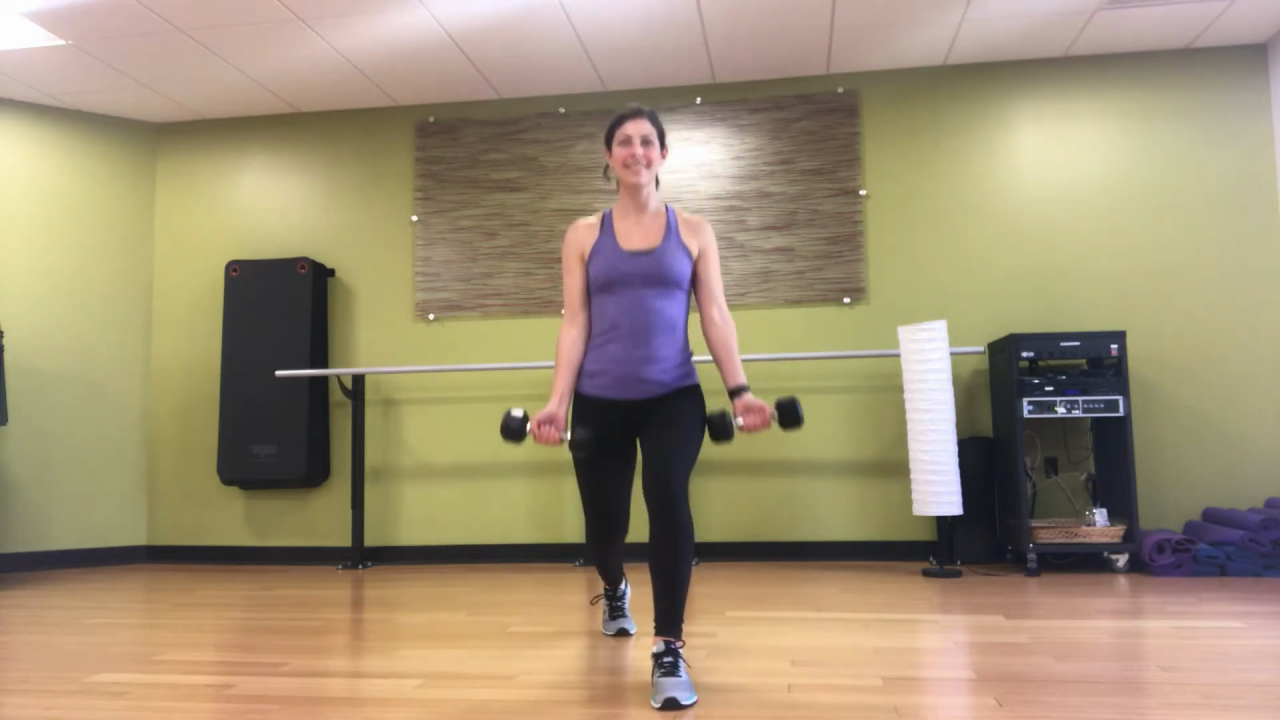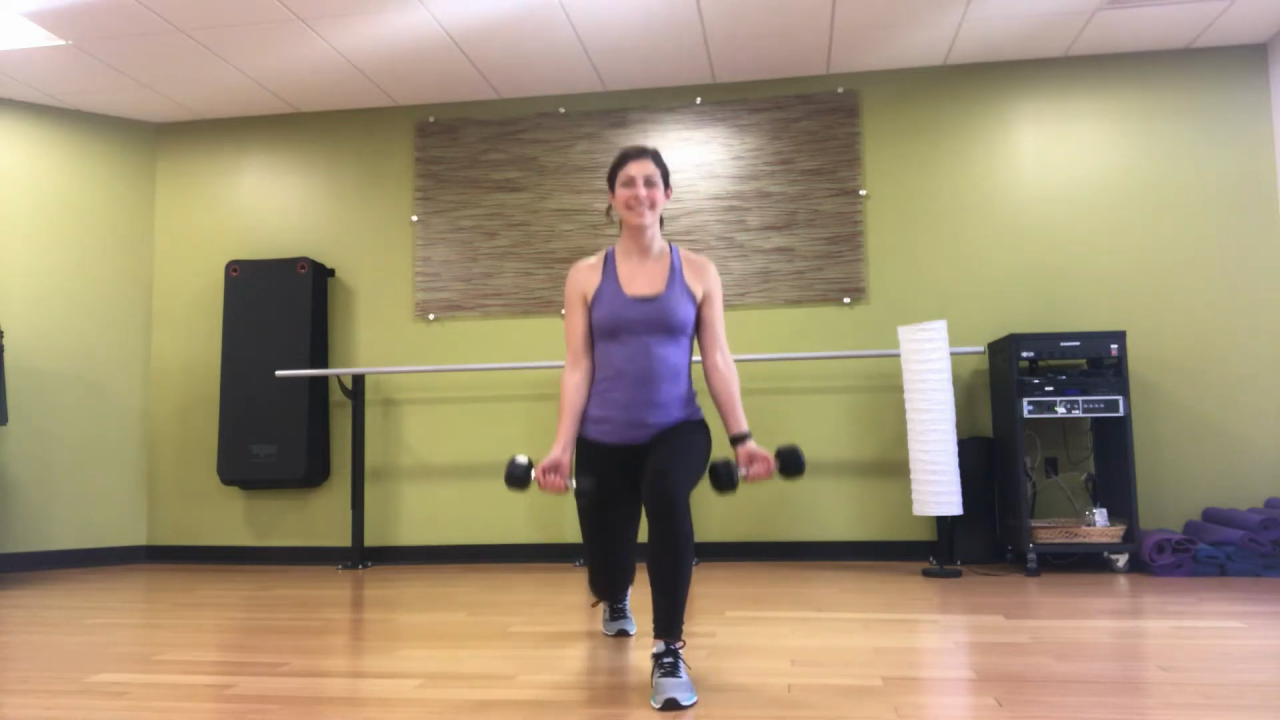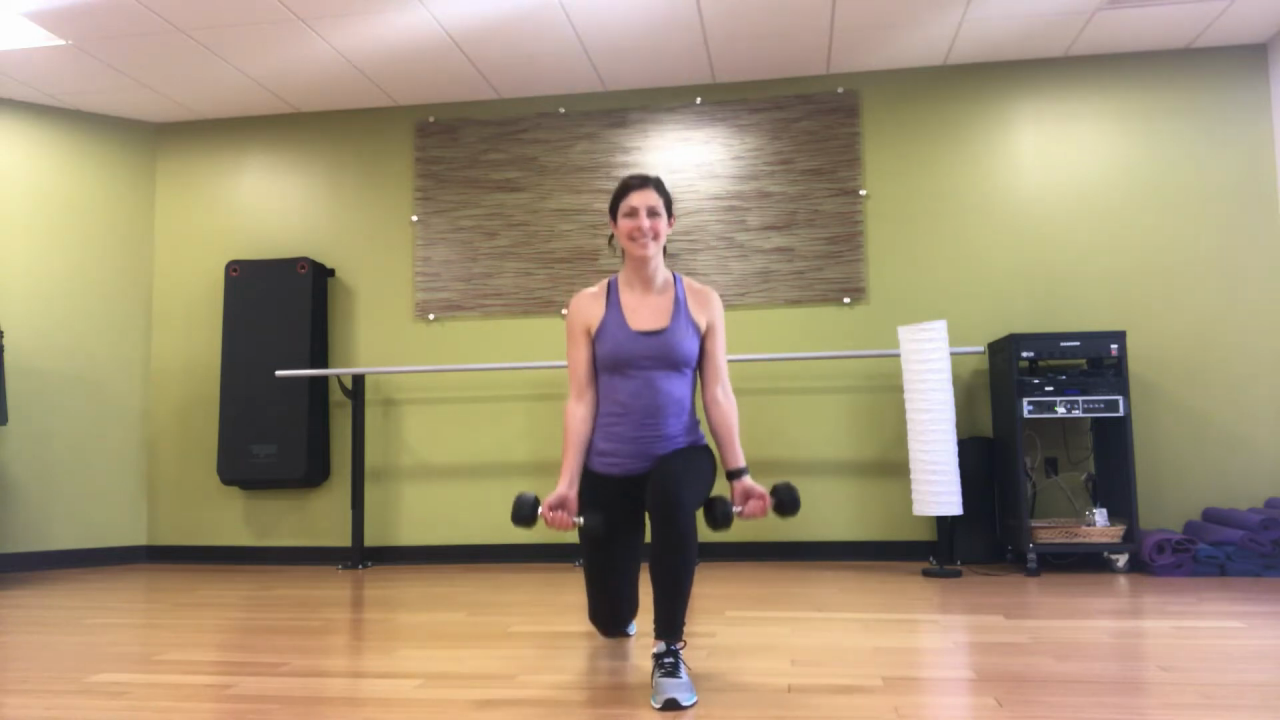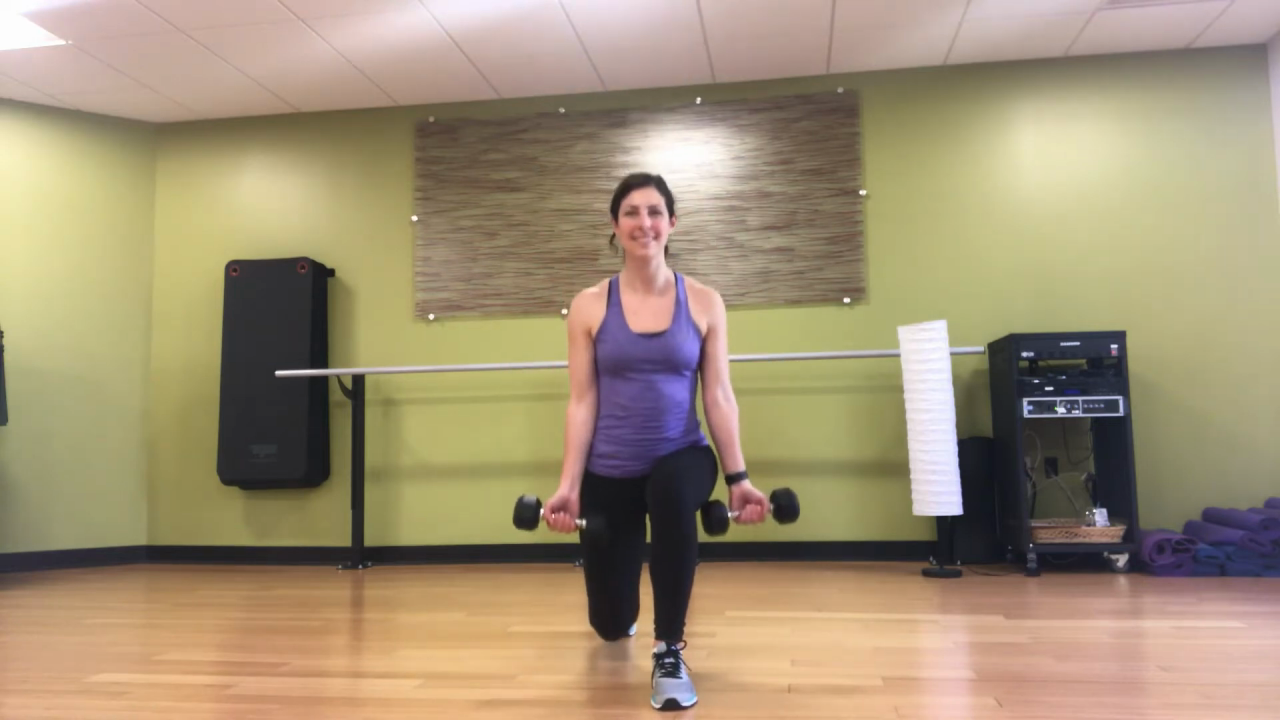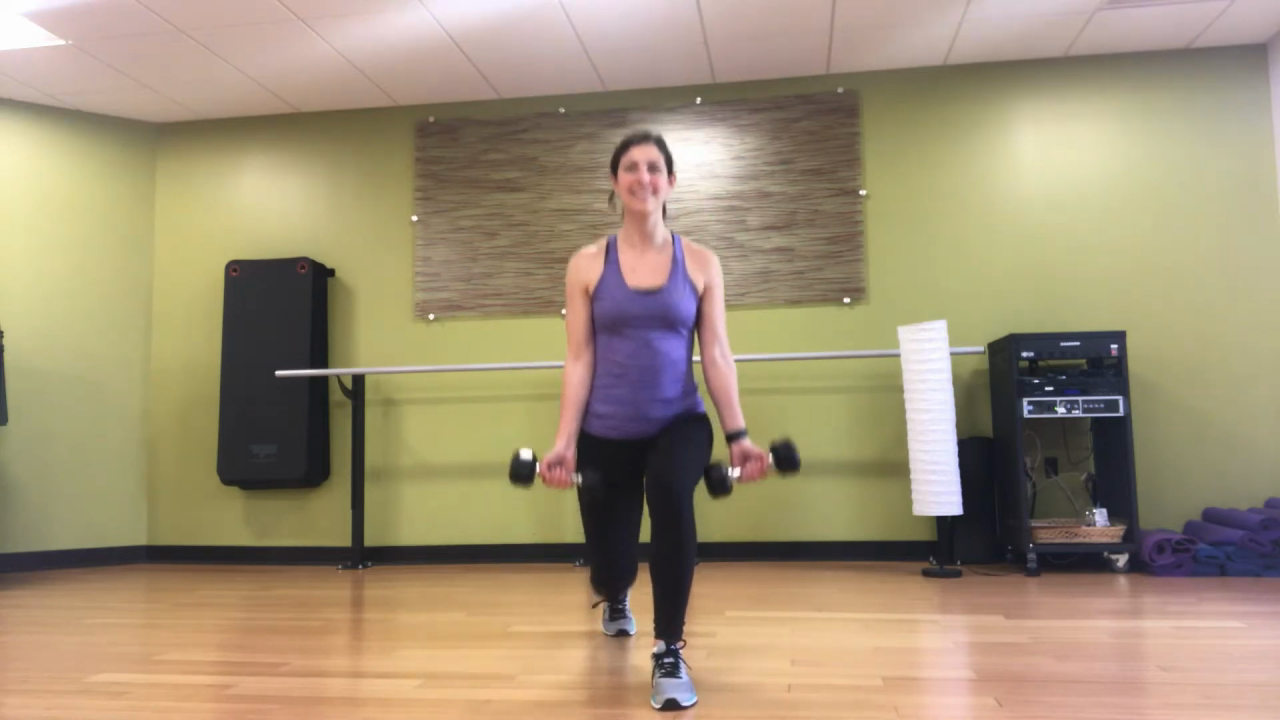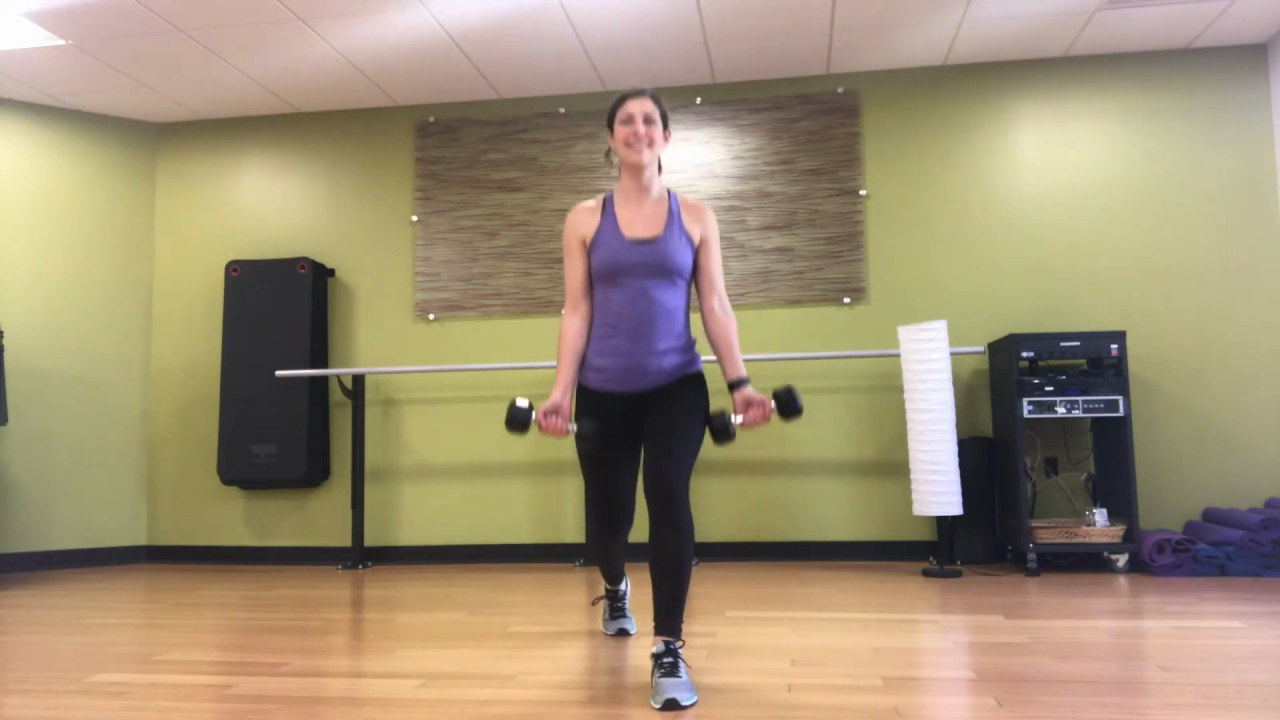
dt=0.2s
person 1, frame 1
left shoulder: (693, 231)
right shoulder: (583, 234)
left elbow: (714, 315)
right elbow: (574, 323)
left wrist: (739, 391)
right wrist: (557, 401)
left hip: (672, 394)
right hip: (601, 399)
left knee: (666, 492)
right knee: (605, 525)
left ankle: (669, 651)
right ankle: (615, 589)
person 1, frame 2
left shoulder: (698, 271)
right shoulder: (585, 276)
left elbow: (717, 360)
right elbow: (576, 368)
left wrist: (741, 438)
right wrist: (561, 447)
left hip: (676, 429)
right hip: (605, 440)
left knee: (666, 495)
right knee: (607, 579)
left ankle: (668, 653)
right ankle: (619, 600)
person 1, frame 3
left shoulder: (702, 302)
right shoulder: (588, 306)
left elbow: (717, 394)
right elbow: (581, 400)
left wrist: (738, 474)
right wrist: (568, 482)
left hip: (680, 455)
right hip: (608, 469)
left knee: (671, 500)
right knee: (610, 618)
left ankle: (668, 654)
right ankle: (624, 604)
person 1, frame 4
left shoulder: (703, 302)
right shoulder: (589, 305)
left elbow: (718, 395)
right elbow: (582, 402)
left wrist: (737, 478)
right wrist: (569, 484)
left hip: (681, 454)
right hip: (609, 470)
left knee: (672, 502)
right knee: (610, 618)
left ankle: (669, 654)
right ankle: (623, 612)
person 1, frame 5
left shoulder: (699, 262)
right shoulder: (588, 264)
left elbow: (716, 353)
right elbow: (579, 359)
left wrist: (737, 434)
right wrist: (565, 439)
left hip: (678, 422)
right hip: (607, 432)
left knee: (670, 499)
right knee: (609, 561)
left ankle: (669, 653)
right ankle: (617, 599)
person 1, frame 6
left shoulder: (695, 216)
right shoulder: (584, 219)
left elbow: (714, 304)
right elbow: (576, 312)
left wrist: (738, 381)
right wrist: (561, 389)
left hip: (675, 385)
right hip: (604, 391)
left knee: (667, 494)
right knee: (609, 508)
left ankle: (668, 650)
right ankle: (616, 589)
